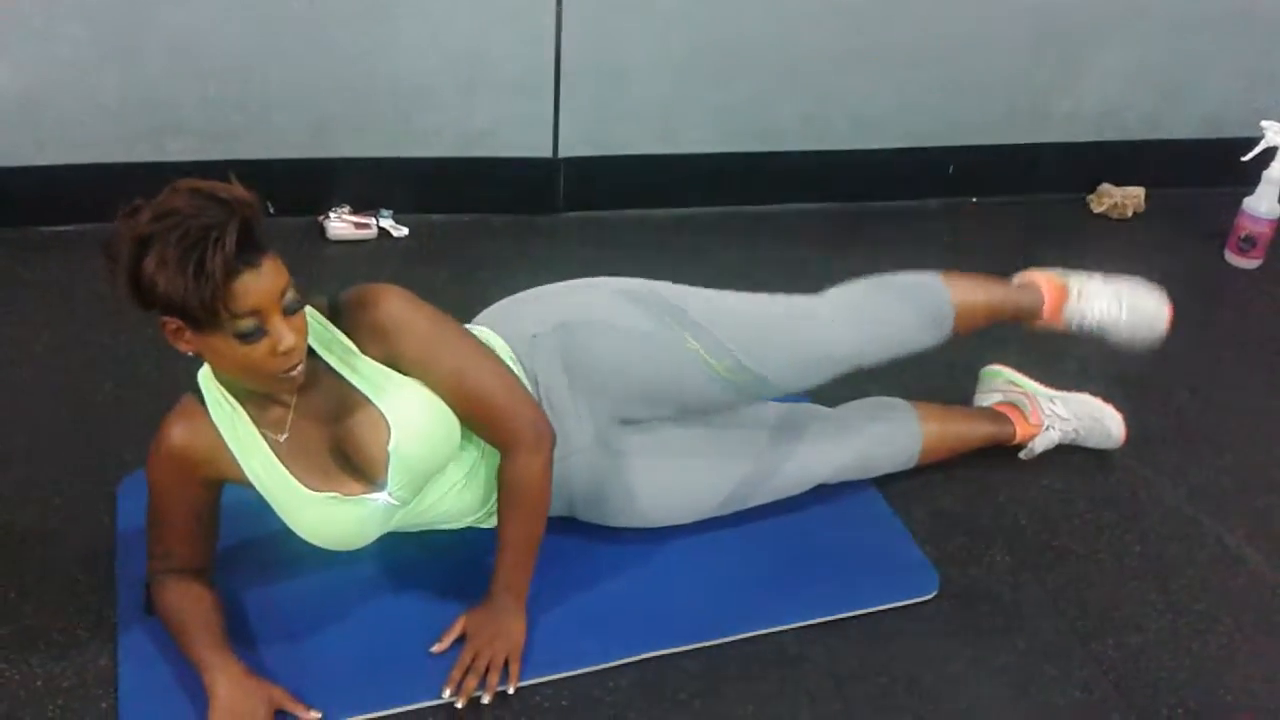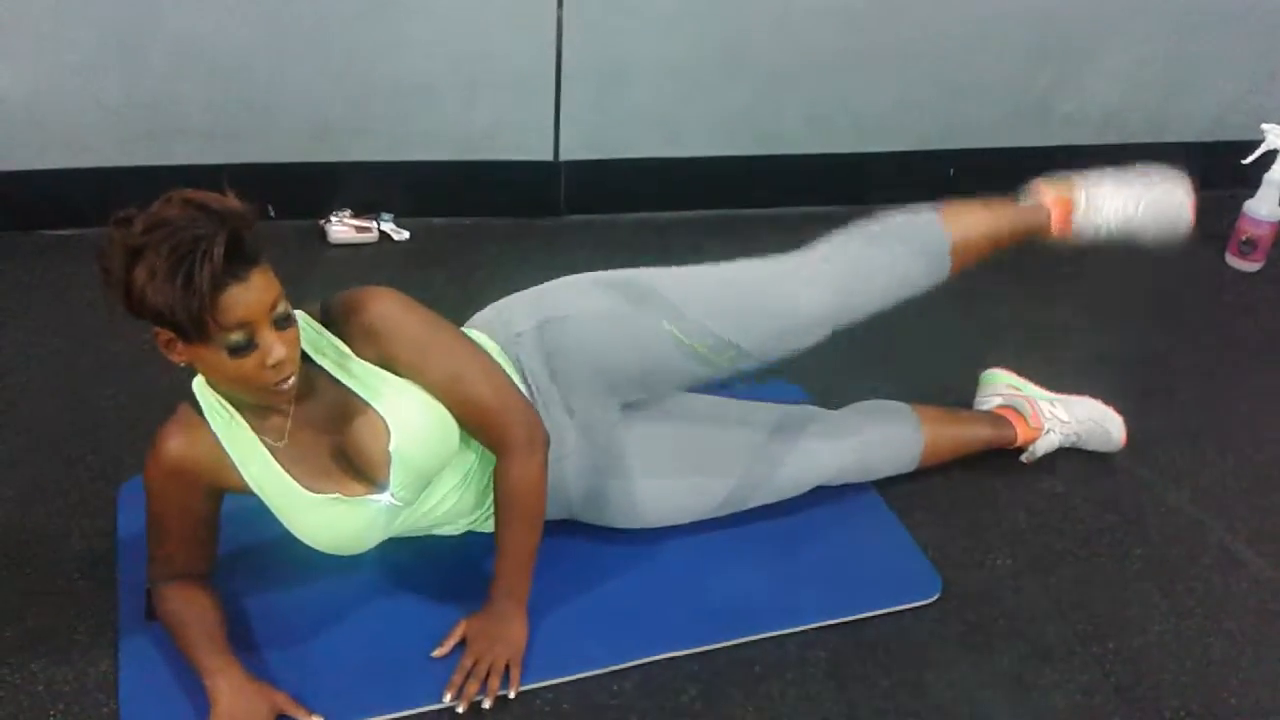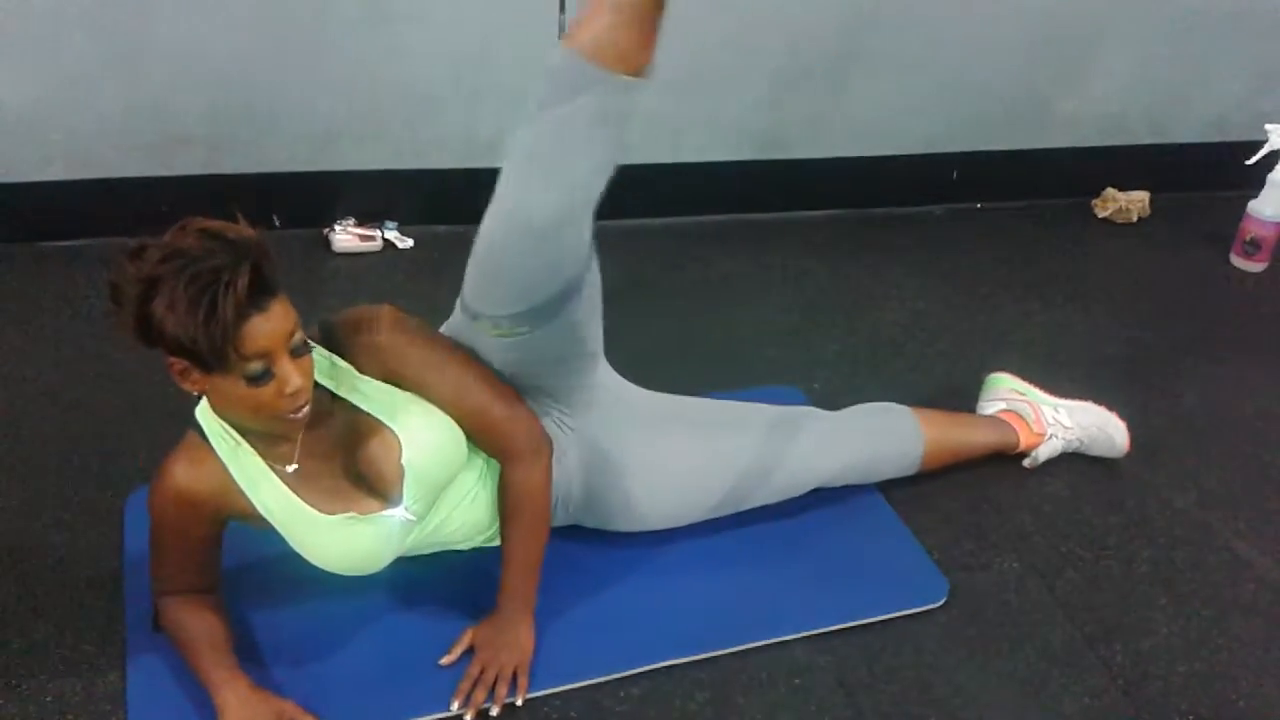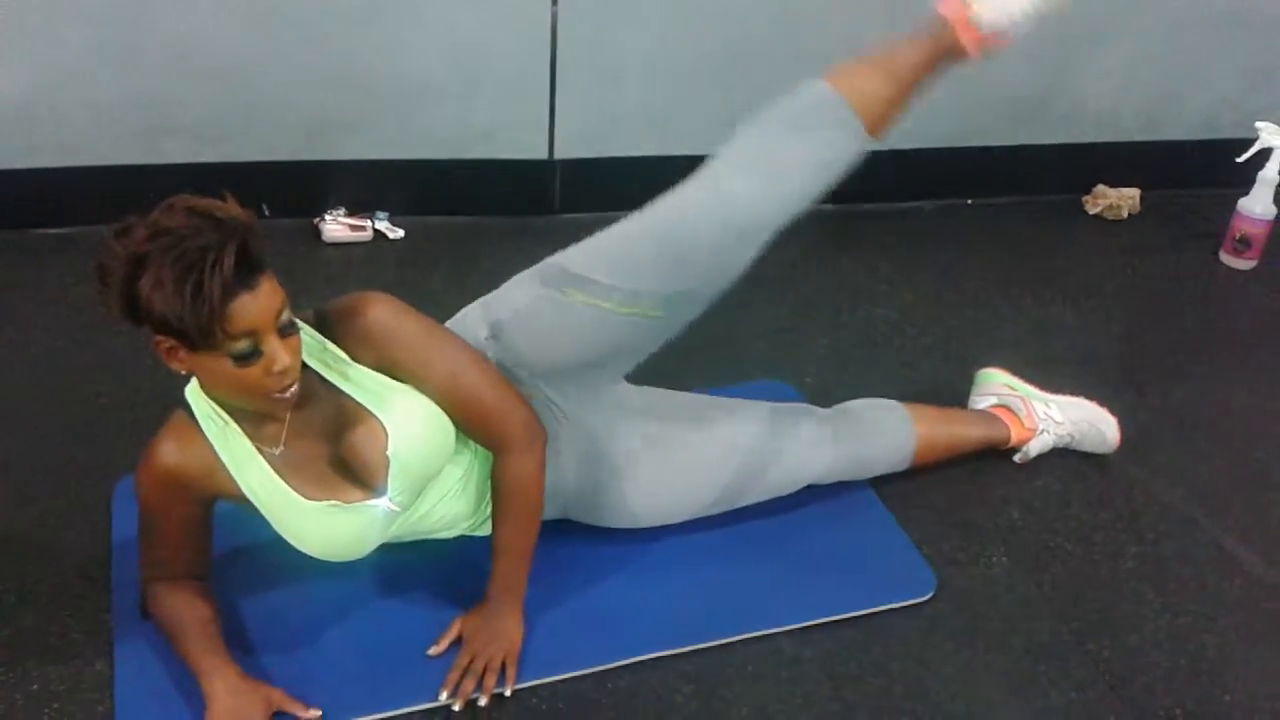
dt=0.5s
person 1, frame 1
left shoulder: (373, 320)
right shoulder: (190, 447)
left elbow: (525, 432)
right elbow: (177, 573)
left wrist: (506, 605)
left hip: (565, 362)
right hip: (571, 484)
left knee: (821, 337)
right knee: (808, 447)
left ankle: (1038, 300)
right ankle: (1012, 416)
person 1, frame 2
left shoulder: (368, 322)
right shoulder: (190, 452)
left elbow: (521, 436)
right elbow: (178, 579)
left wrist: (508, 604)
left hip: (556, 362)
right hip: (572, 486)
left knee: (802, 297)
right knee: (815, 449)
left ankle: (1048, 211)
right ankle: (1007, 420)
person 1, frame 3
left shoulder: (371, 347)
right shoulder: (195, 483)
left elbow: (524, 448)
right elbow: (182, 595)
left wrist: (515, 614)
left hip: (546, 408)
right hip: (560, 495)
right ankle: (1012, 425)
person 1, frame 4
left shoulder: (364, 327)
right shoulder: (182, 462)
left elbow: (519, 437)
right elbow: (171, 580)
left wrist: (505, 601)
left hip: (540, 373)
right hip: (567, 483)
right knee: (795, 447)
right ankle: (1003, 418)
